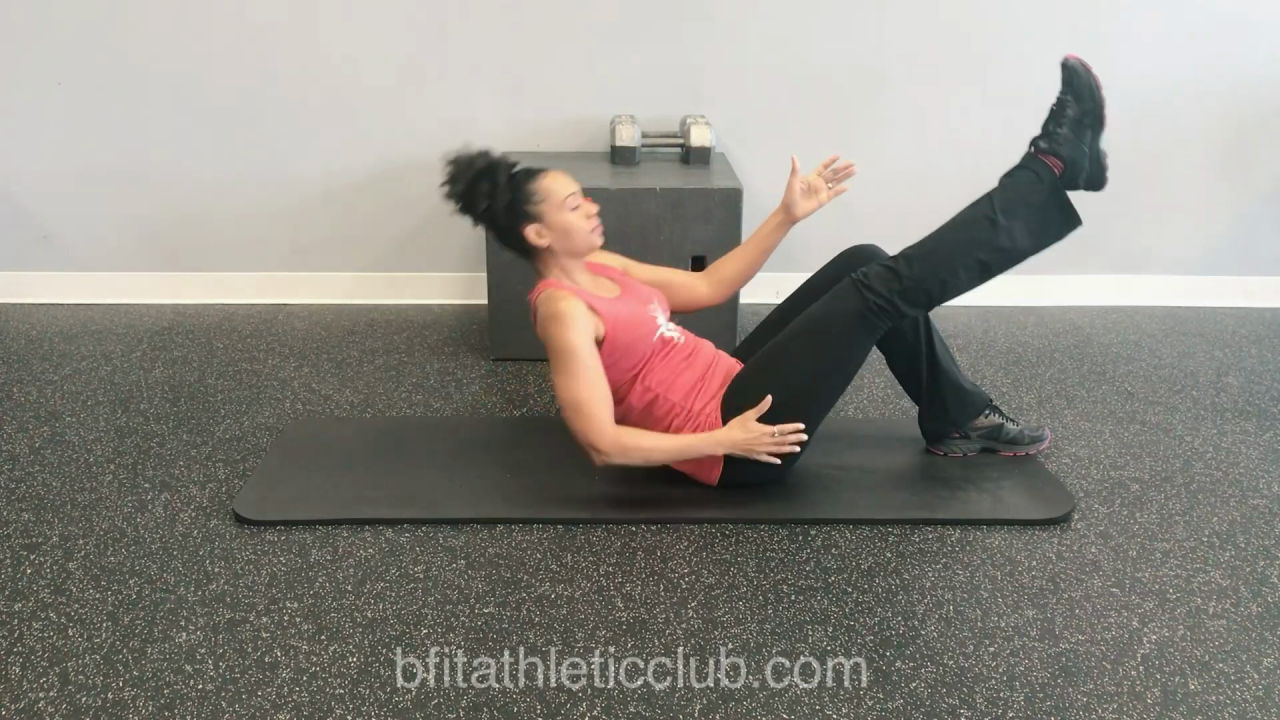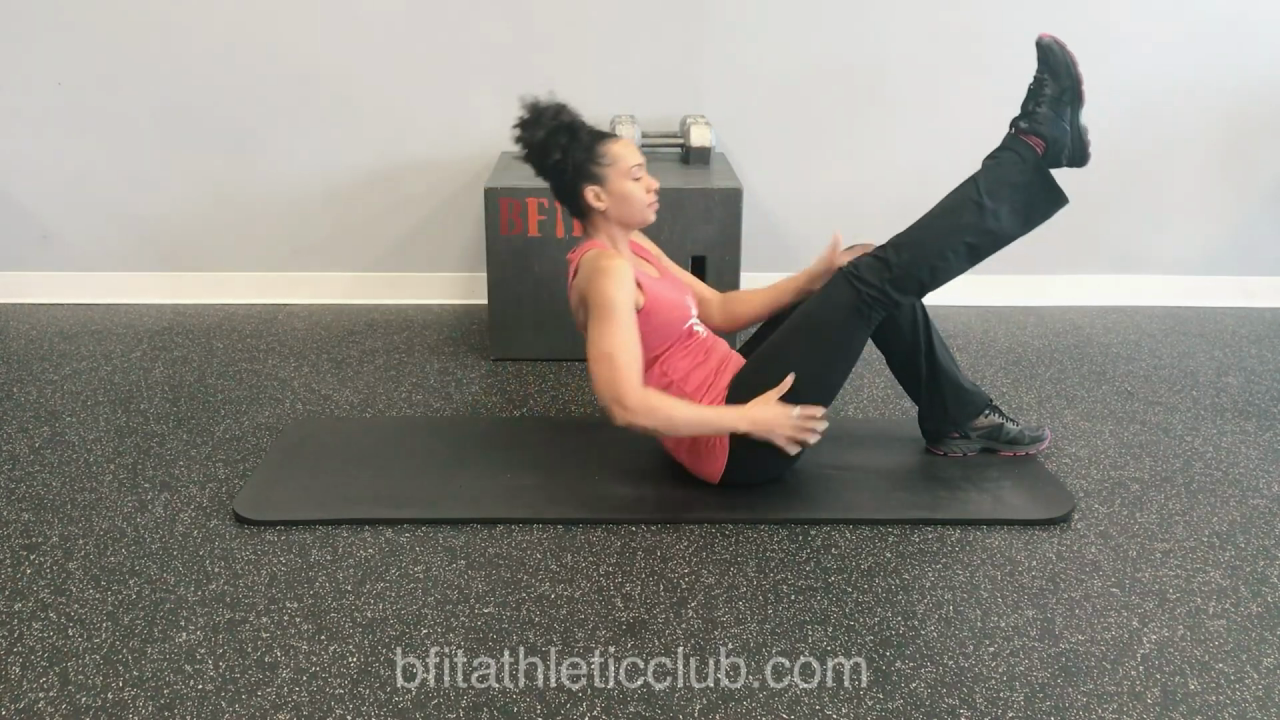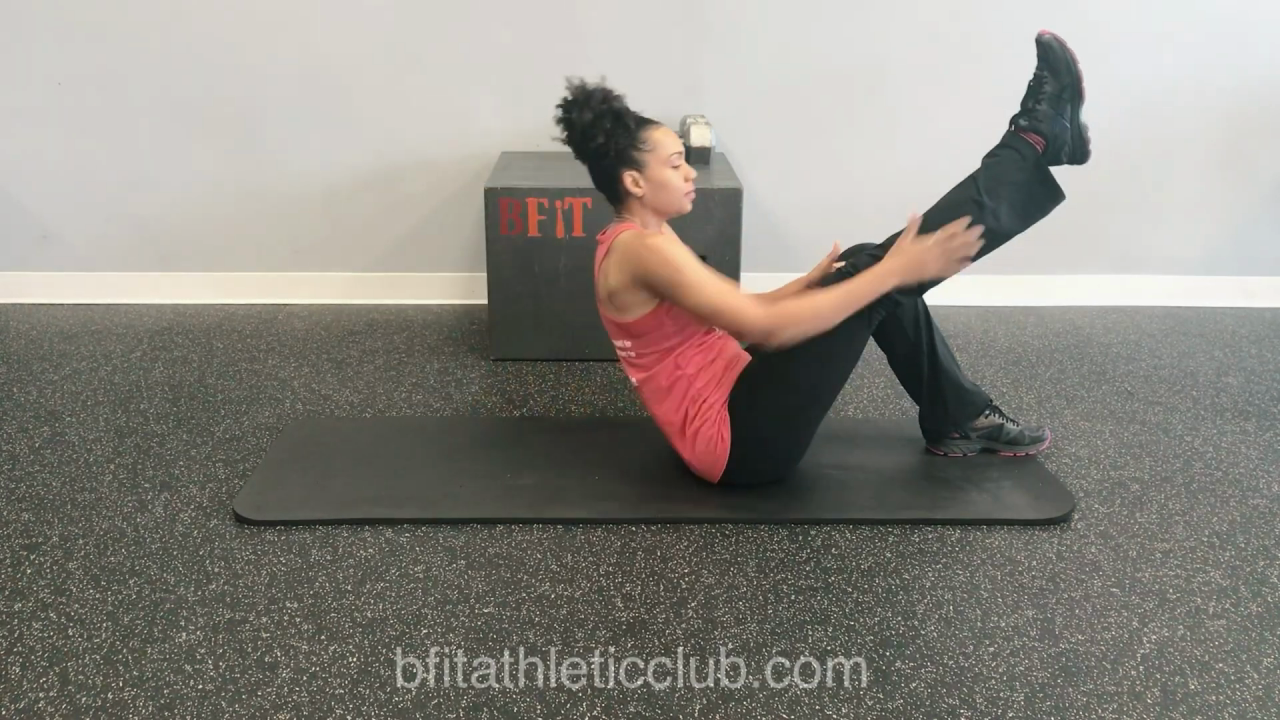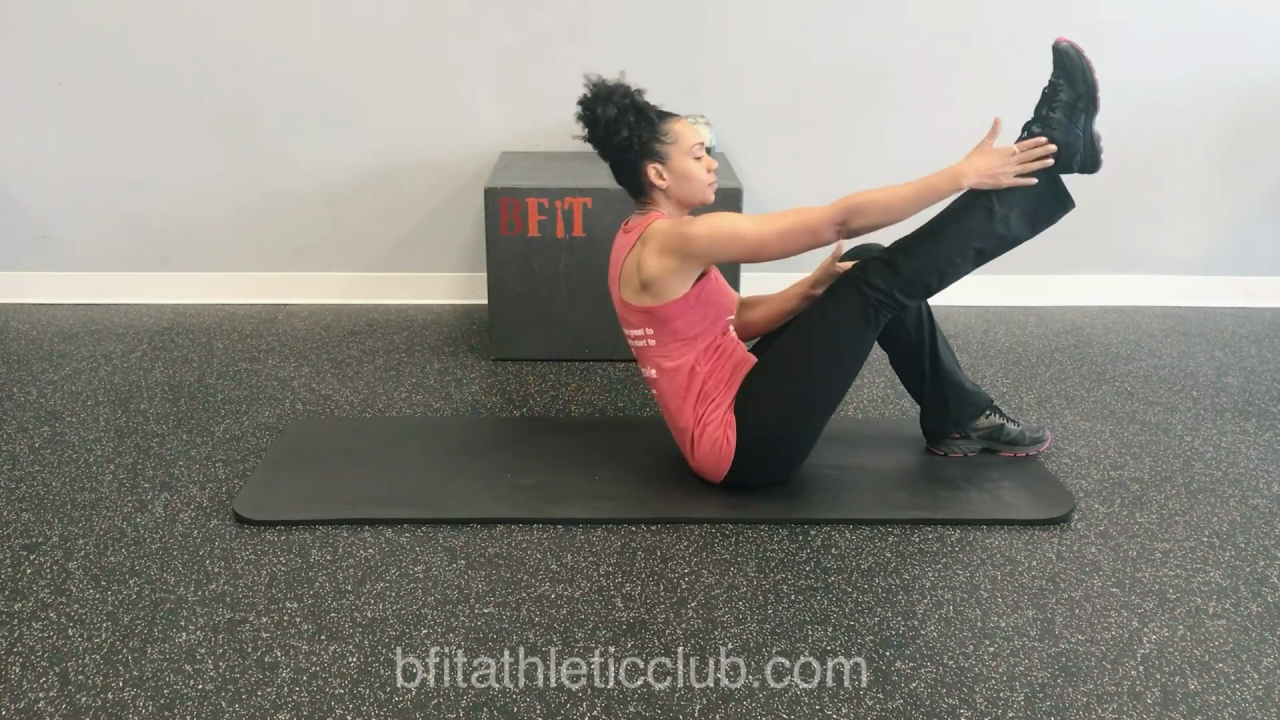
dt=0.2s
person 1, frame 1
left shoulder: (591, 267)
right shoulder: (563, 308)
left elbow: (704, 286)
right elbow: (601, 441)
left wrist: (784, 213)
right wrist: (725, 442)
left hip: (727, 390)
right hip: (730, 442)
left knee: (864, 263)
right knee: (885, 288)
left ankle: (959, 424)
right ankle: (1052, 164)
person 1, frame 2
left shoulder: (624, 246)
right shoulder: (605, 270)
left elbow: (721, 312)
right elbow: (627, 404)
left wrist: (814, 279)
right wrist: (748, 420)
left hip: (735, 398)
right hip: (730, 447)
left knee: (866, 275)
right knee: (877, 282)
left ankle: (960, 424)
right ankle: (1034, 143)
person 1, frame 3
left shoulder: (638, 237)
right shoulder: (644, 253)
left elbow: (735, 316)
right elbow: (771, 329)
left wrist: (811, 282)
right wrist: (889, 274)
left hip: (730, 410)
right hip: (741, 442)
left knee: (870, 273)
right knee: (881, 276)
left ankle: (959, 423)
right ankle: (1034, 142)
person 1, frame 4
left shoulder: (649, 235)
right shoulder: (681, 238)
right elbow: (839, 220)
left wrist: (814, 287)
right wrist: (963, 174)
left hip: (739, 407)
right hip: (748, 441)
left knee: (869, 267)
right knee: (881, 282)
left ankle: (959, 422)
right ankle: (1052, 146)
